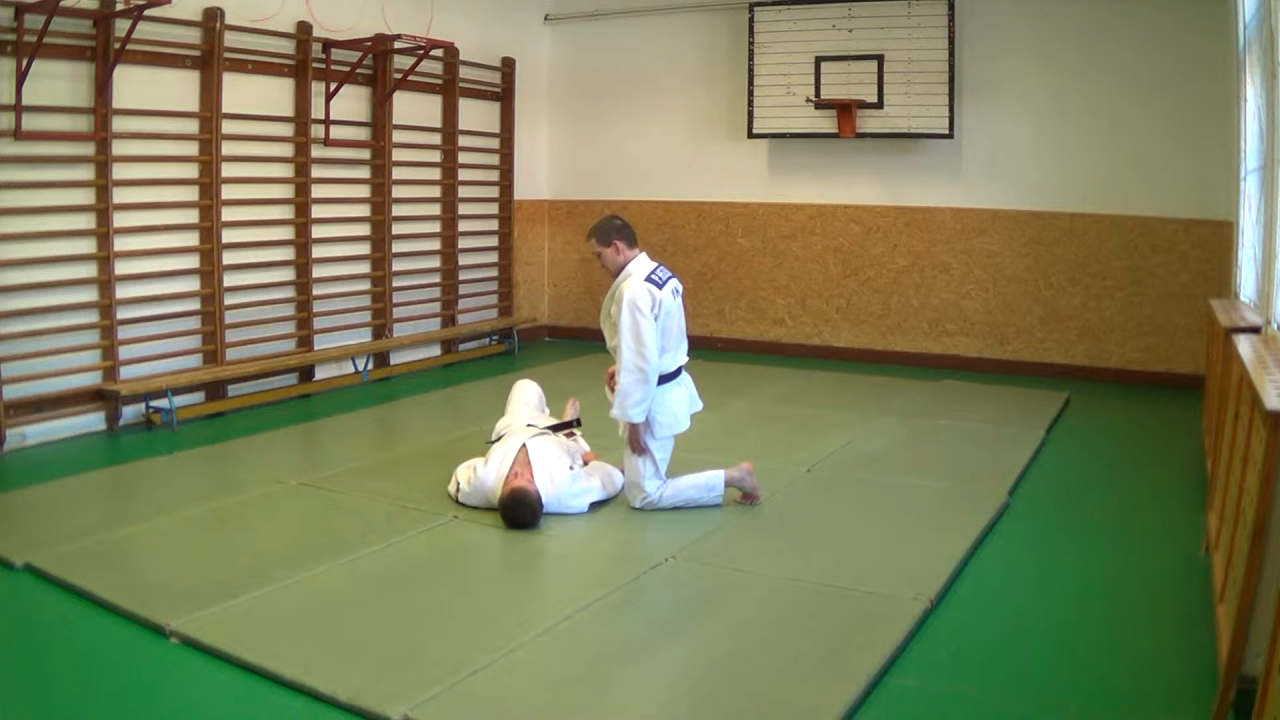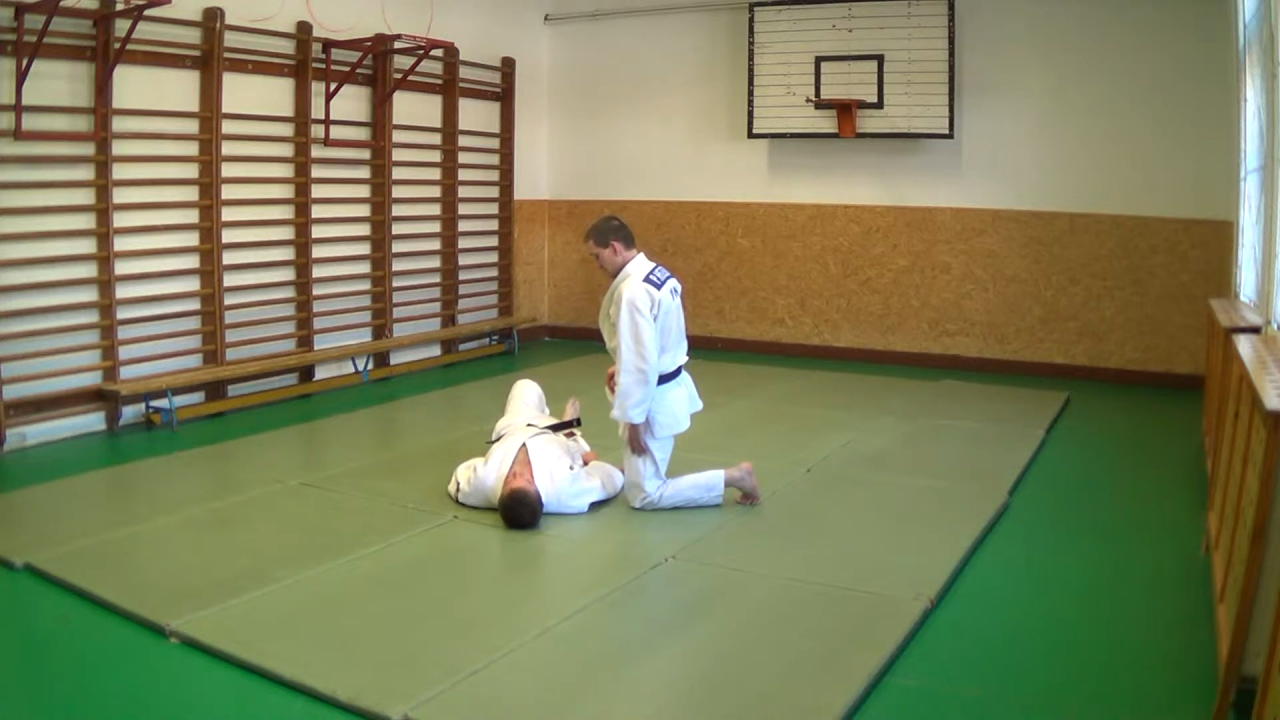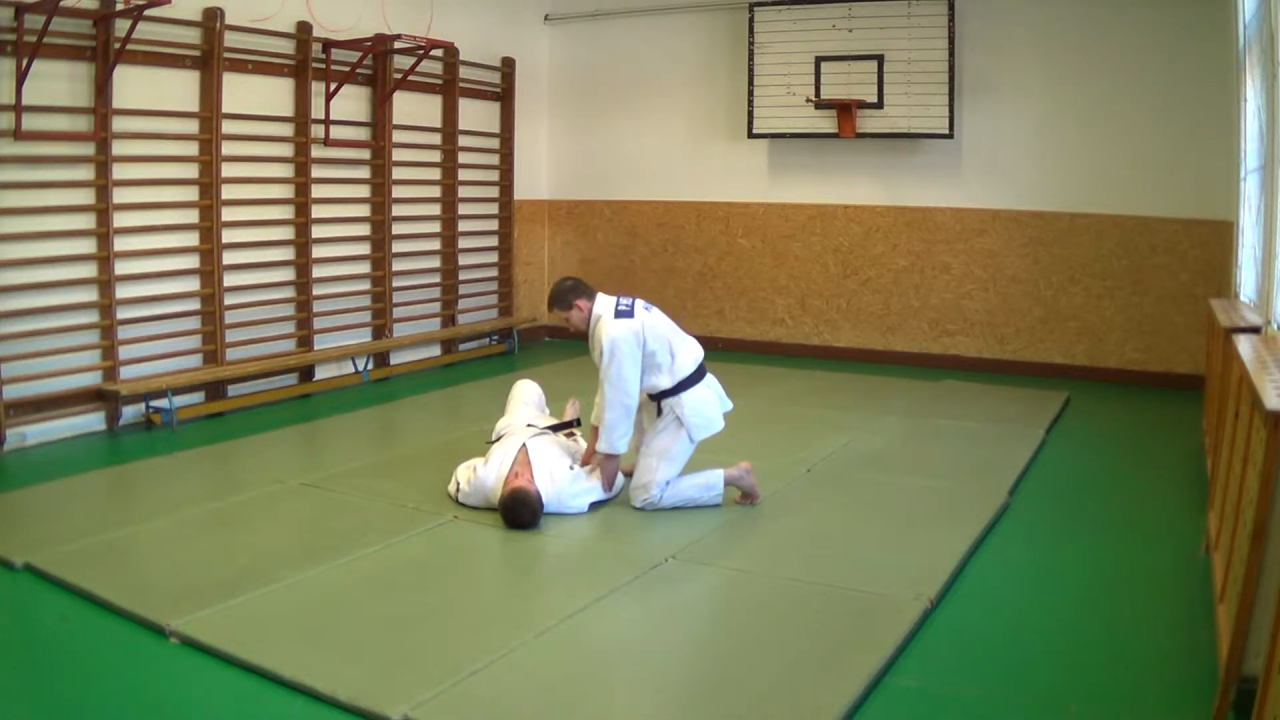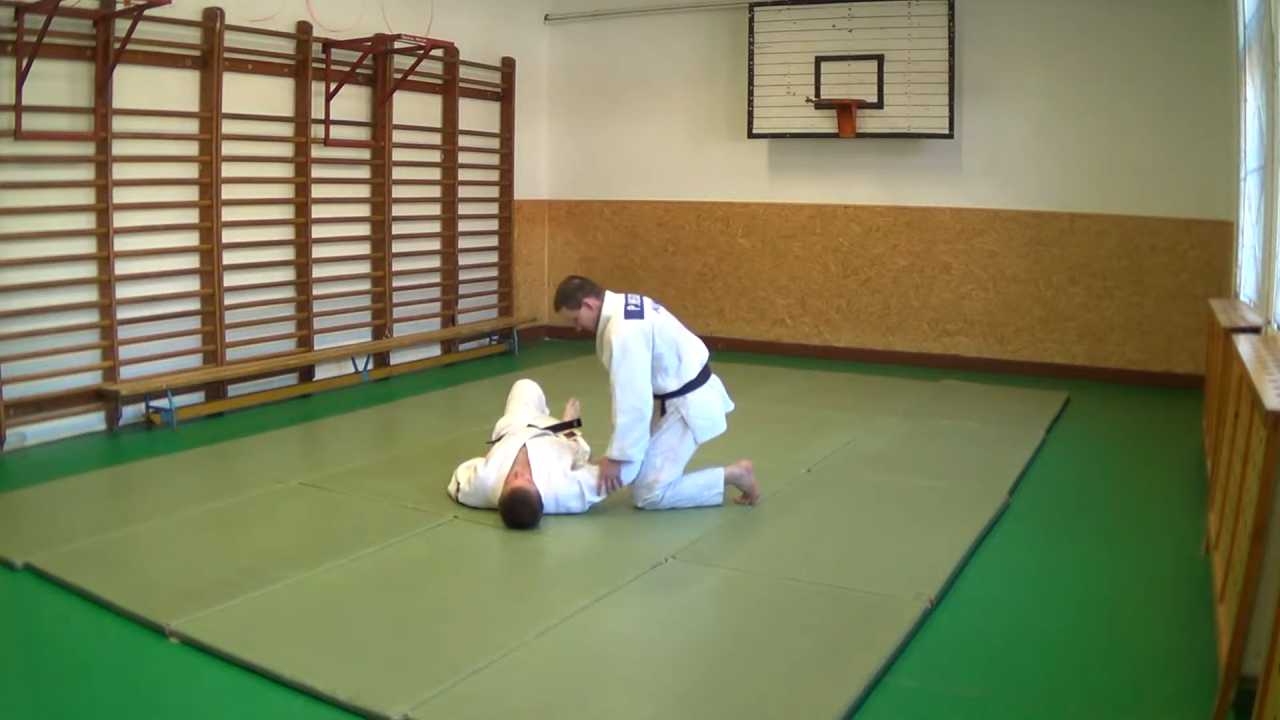
dt=0.7s
person 1, frame 1
left shoulder: (634, 290)
right shoulder: (656, 274)
left elbow: (640, 363)
left wrist: (634, 418)
right wrist: (620, 366)
left hip: (655, 398)
right hip: (668, 387)
left knee: (643, 495)
left ankle: (734, 476)
person 1, frame 2
left shoulder: (633, 290)
right shoulder: (655, 274)
left elbow: (641, 364)
left wrist: (635, 419)
right wrist: (621, 366)
left hip: (655, 398)
right hip: (669, 387)
left knee: (643, 496)
left ankle: (734, 477)
person 1, frame 3
left shoulder: (614, 331)
right shoulder: (615, 308)
left elbow: (620, 397)
right elbow: (612, 385)
left wrist: (610, 452)
right wrist: (595, 438)
left hip: (686, 405)
right hip: (686, 393)
left knee: (646, 495)
left ankle: (733, 476)
person 1, frame 4
left shoulder: (624, 332)
right shoulder: (623, 304)
left elbow: (633, 402)
right elbow: (626, 377)
left wrist: (616, 459)
left hip: (689, 404)
right hip: (687, 391)
left knee: (648, 496)
left ankle: (734, 474)
